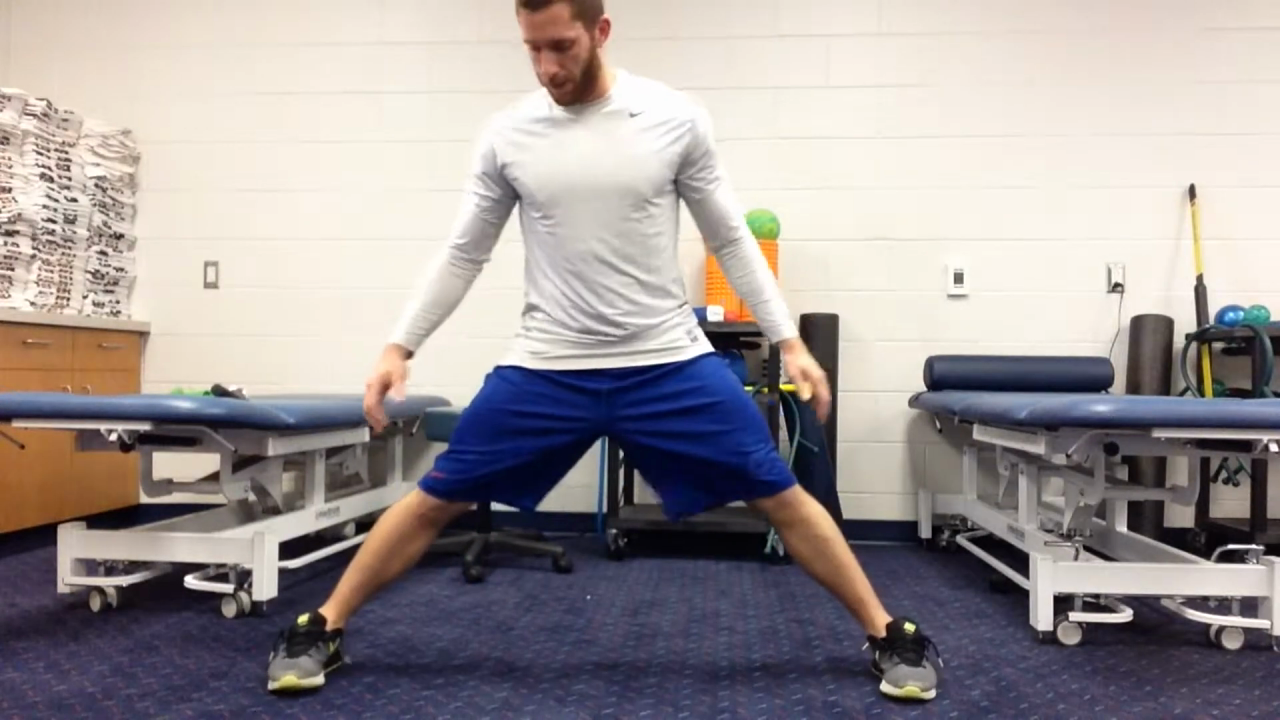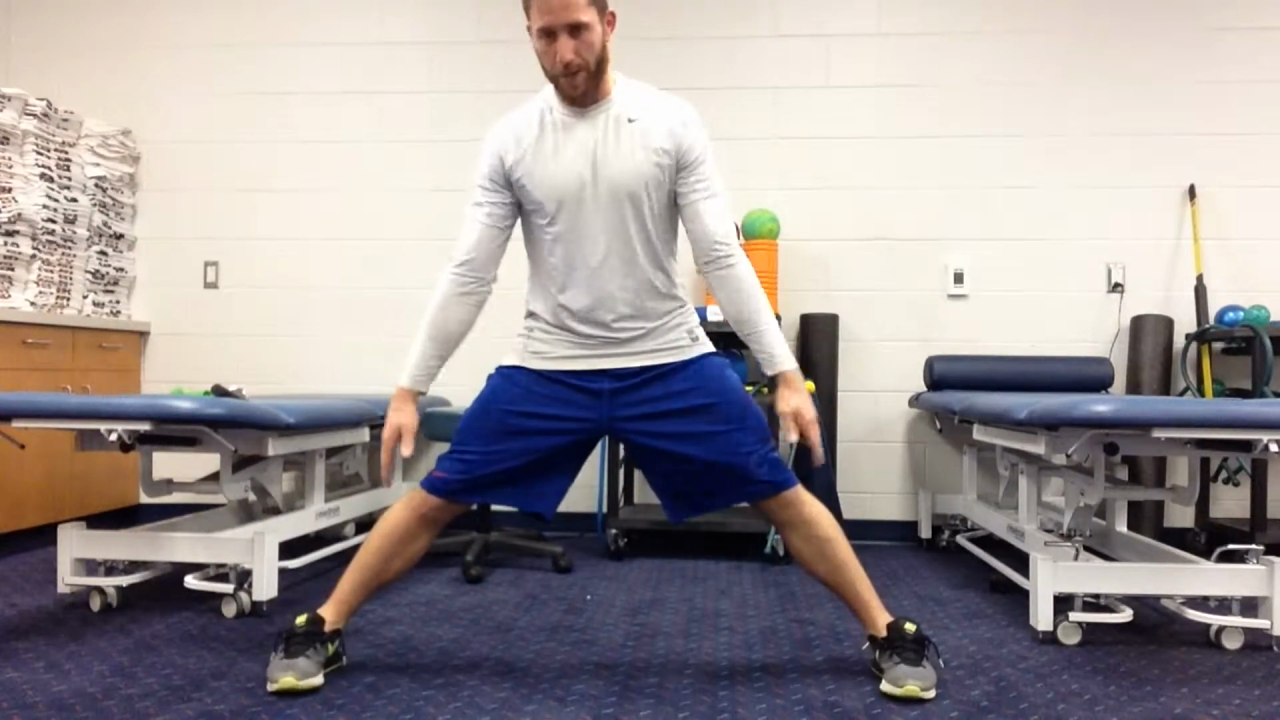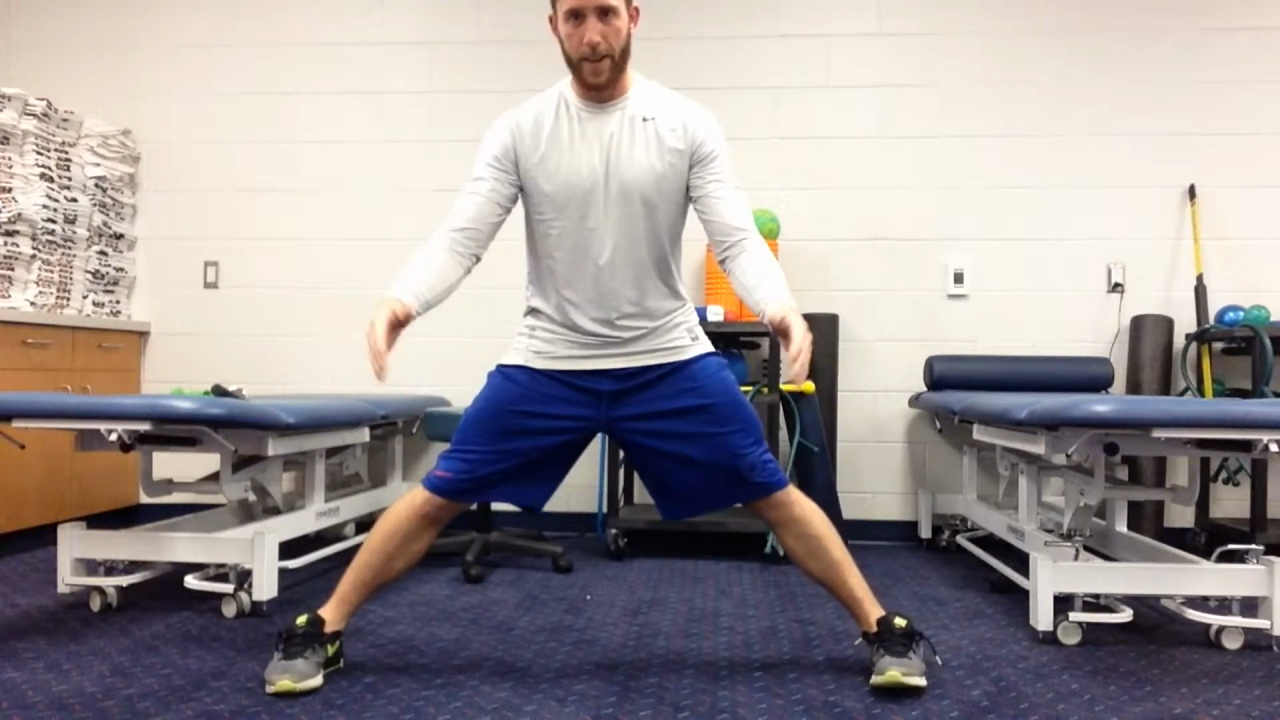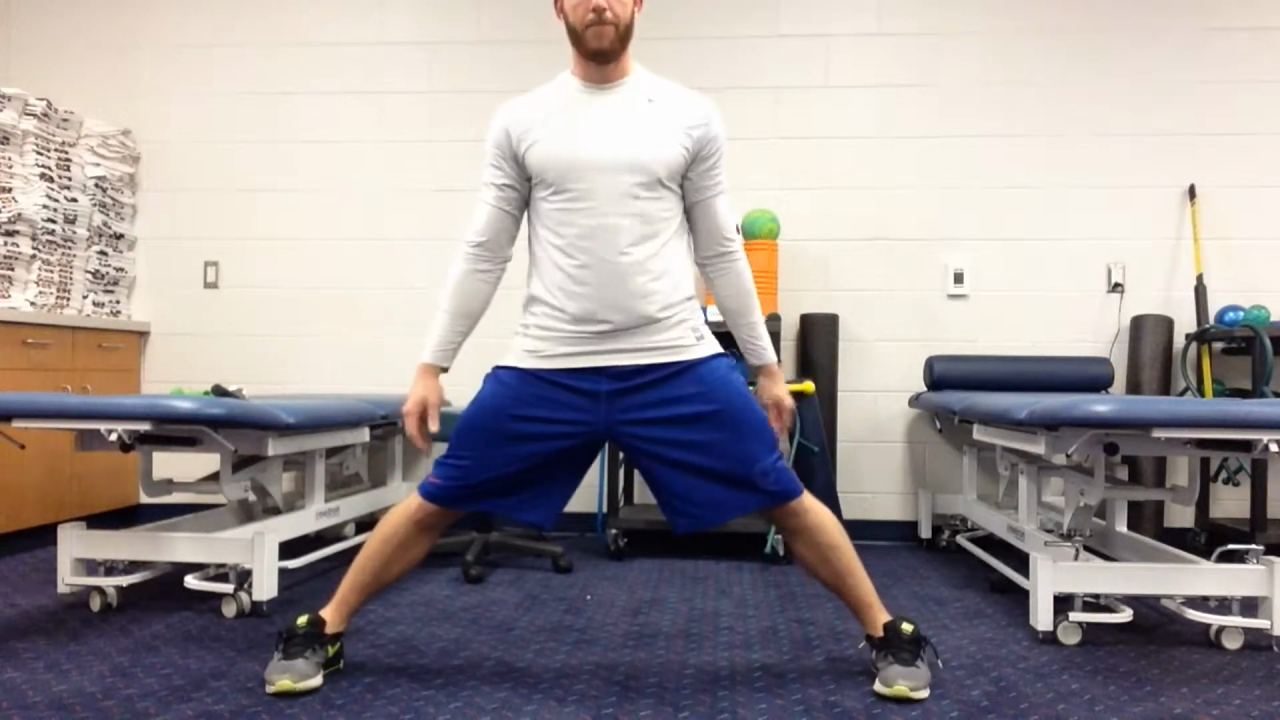
dt=0.4s
person 1, frame 1
left shoulder: (676, 119)
right shoulder: (507, 135)
left elbow: (729, 239)
right elbow: (464, 254)
left wrist: (787, 338)
right wrist: (400, 346)
left hip: (668, 363)
right hip: (546, 369)
left knee: (779, 494)
right knee: (437, 498)
left ankle: (888, 636)
right ankle: (320, 630)
person 1, frame 2
left shoulder: (672, 123)
right shoulder: (509, 140)
left elbow: (721, 258)
right elbow: (470, 274)
left wrist: (784, 371)
right wrist: (410, 389)
left hip: (670, 364)
right hip: (548, 370)
left knee: (781, 494)
right knee: (435, 498)
left ankle: (890, 636)
right ankle: (320, 631)
person 1, frame 3
left shoulder: (688, 126)
right shoulder: (520, 131)
left elbow: (737, 241)
right elbow: (461, 239)
left wrist: (781, 310)
right wrist: (403, 301)
left hip: (669, 363)
right hip: (548, 367)
left knee: (771, 495)
right knee: (440, 496)
left ankle: (883, 630)
right ankle: (321, 630)
person 1, frame 4
left shoulder: (690, 115)
right shoulder: (520, 120)
left elbow: (721, 252)
right elbow: (484, 255)
left wrist: (766, 364)
right wrist: (432, 362)
left hip: (676, 365)
right hip: (546, 370)
left knee: (783, 500)
right knee: (436, 503)
left ankle: (888, 635)
right ankle: (322, 631)
